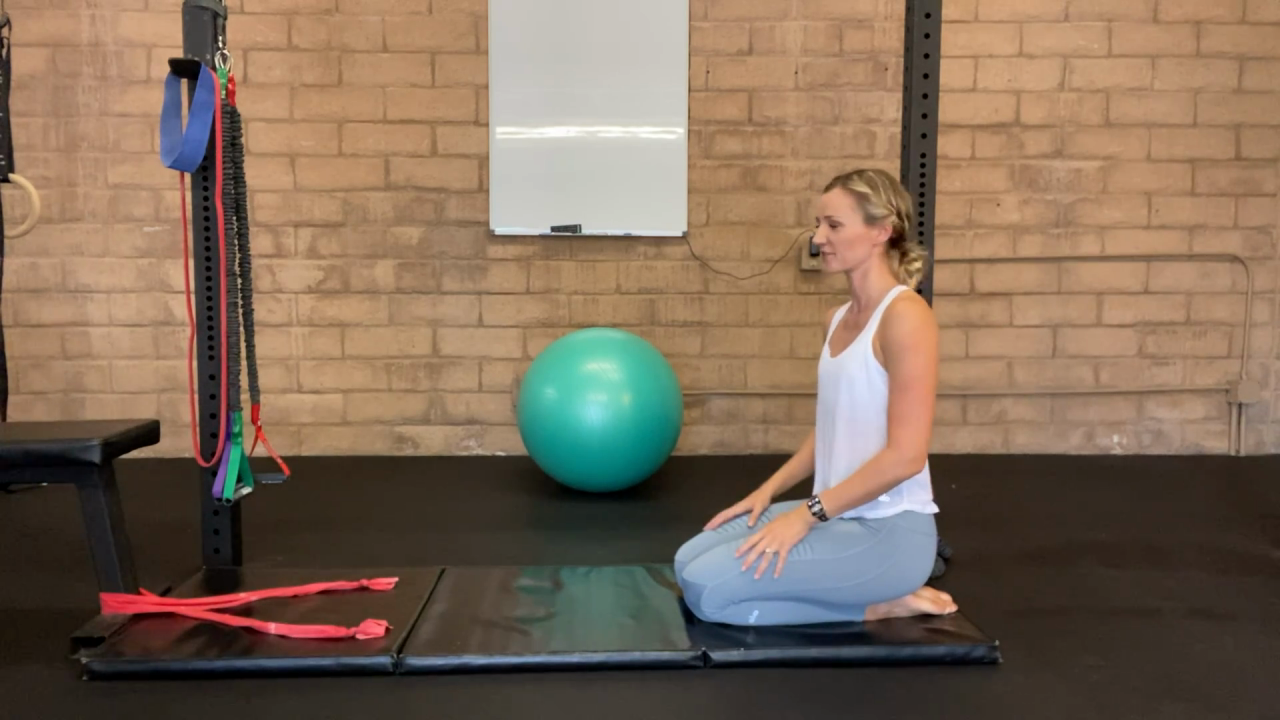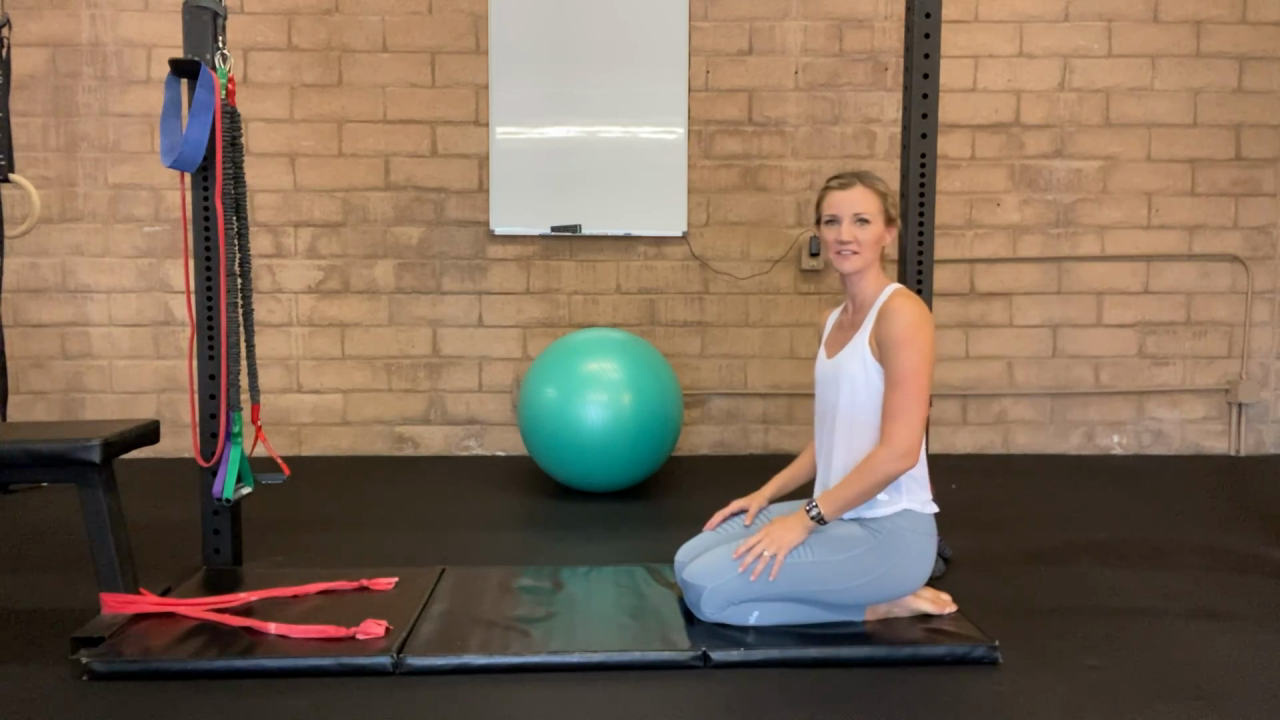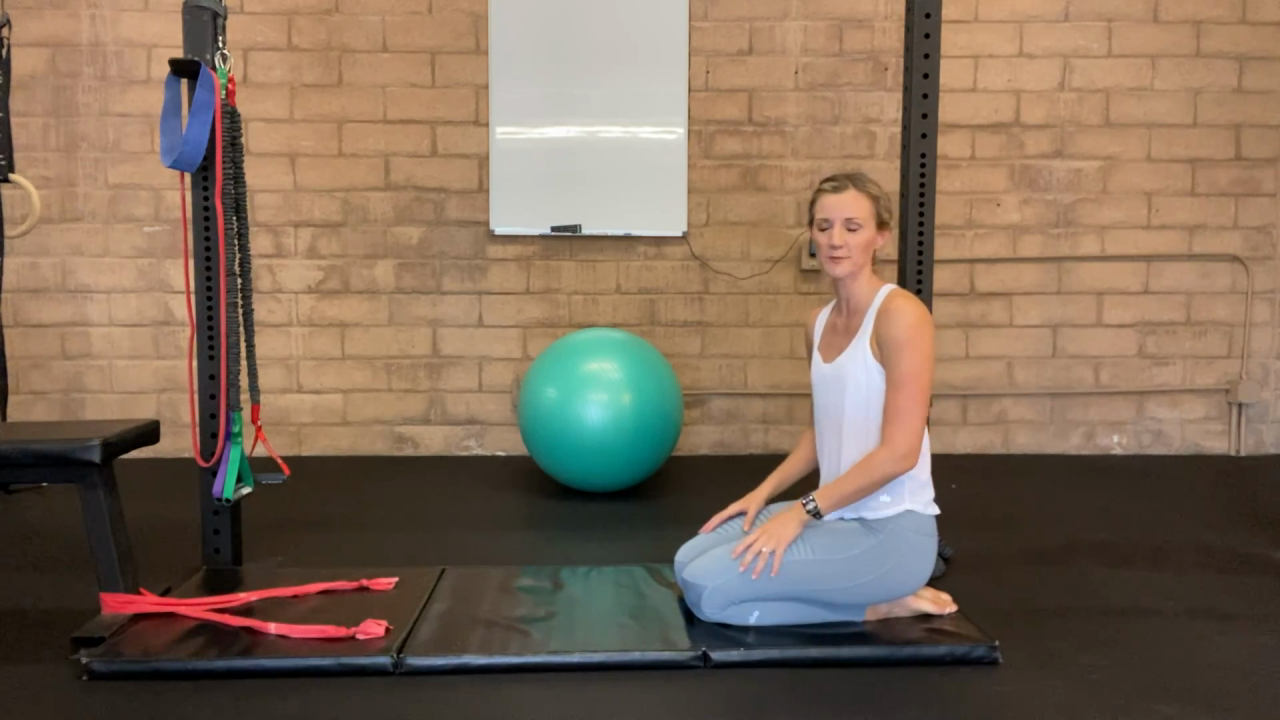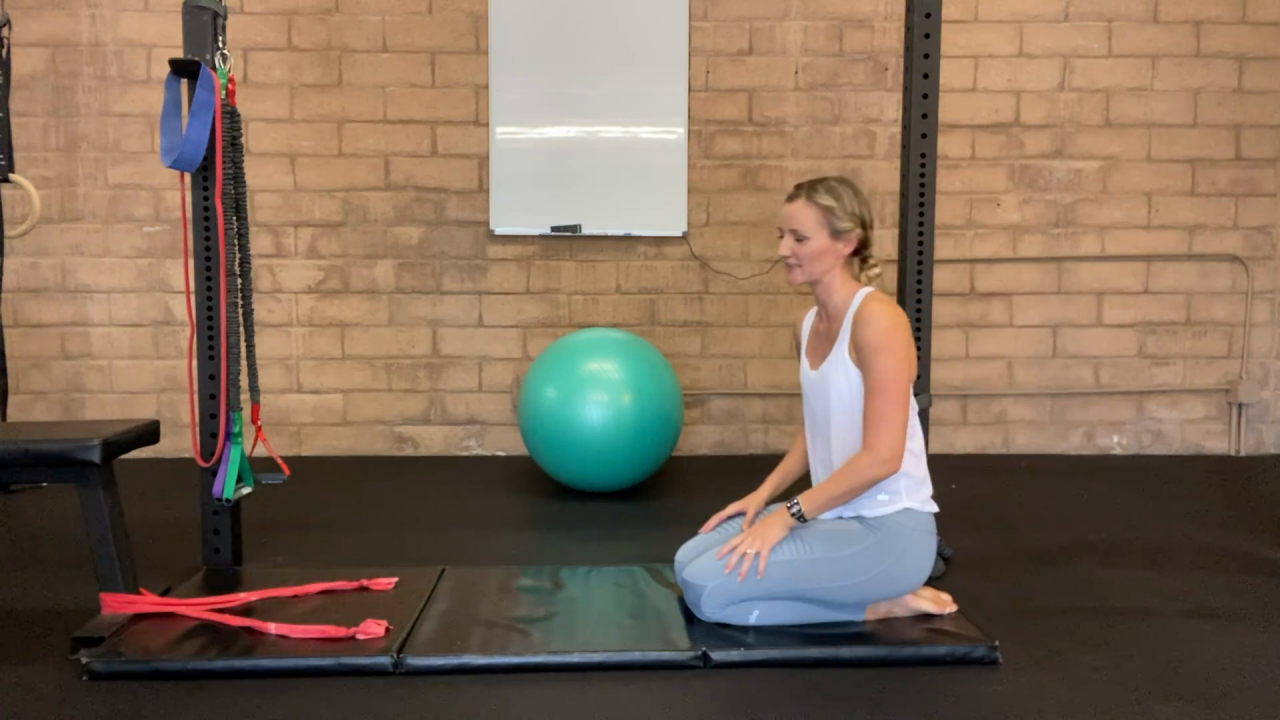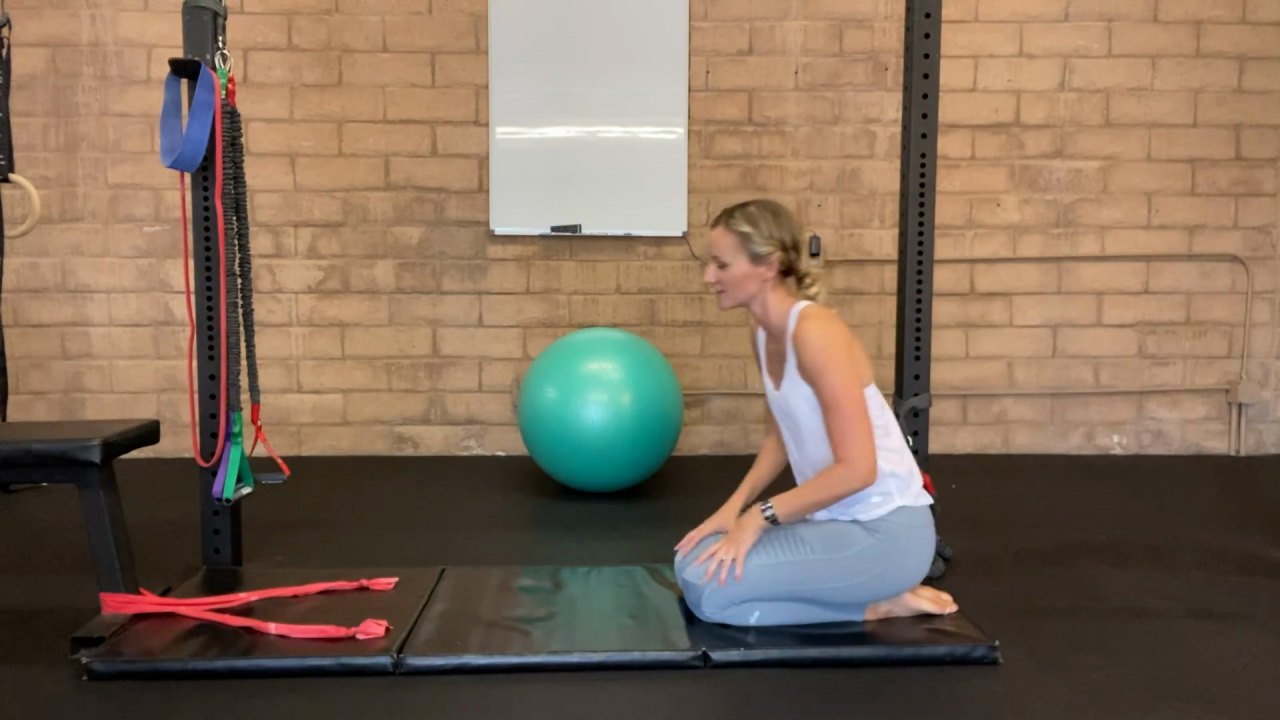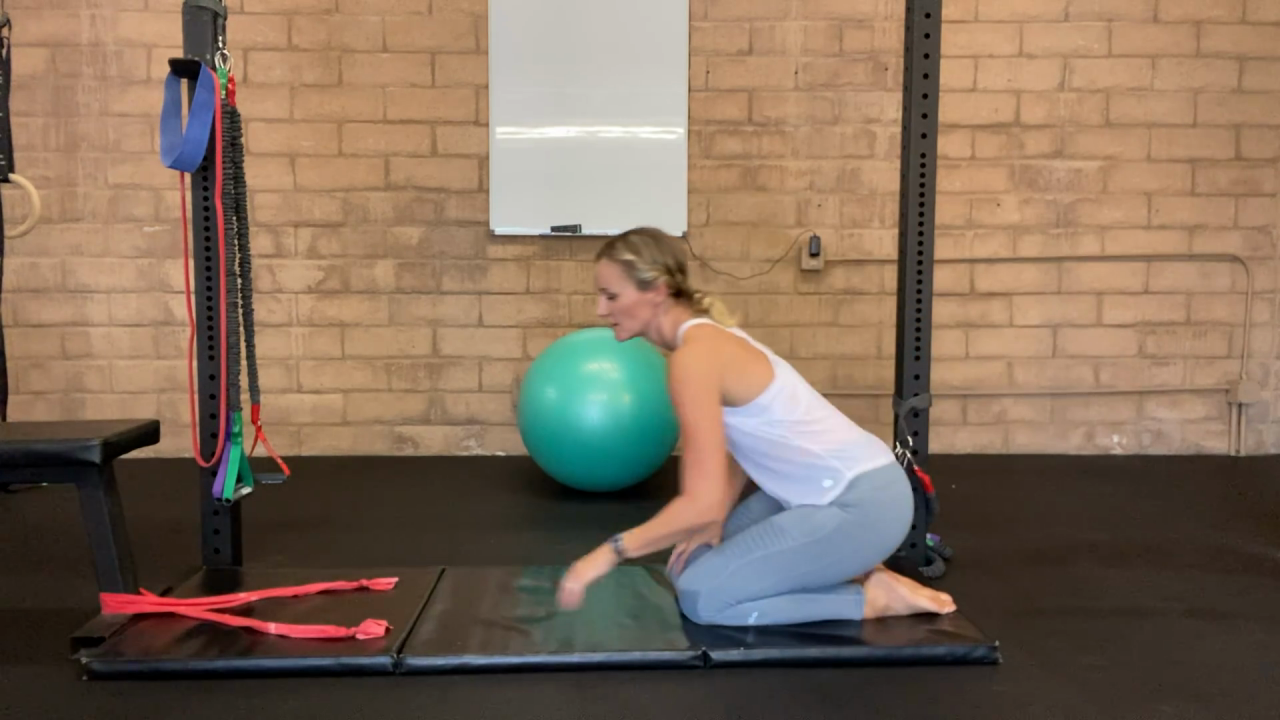
dt=0.3s
person 1, frame 1
left shoulder: (905, 316)
right shoulder: (839, 318)
left elbow: (907, 455)
left wrist: (807, 514)
right wrist: (769, 489)
left hip: (888, 533)
right hip: (839, 515)
left knee: (708, 589)
right knee: (690, 564)
left ankle: (878, 603)
right ankle: (870, 592)
person 1, frame 2
left shoulder: (901, 312)
right shoulder: (832, 321)
left elbow: (900, 451)
left wrist: (806, 518)
right wrist: (768, 492)
left hip: (889, 532)
right hip: (839, 516)
left knee: (708, 590)
right knee: (689, 564)
left ankle: (879, 604)
right ankle: (871, 592)
person 1, frame 3
left shoulder: (900, 314)
right shoulder: (818, 322)
left elbow: (900, 451)
left wrist: (802, 511)
right wrist: (764, 492)
left hip: (891, 533)
right hip: (839, 515)
left knee: (708, 589)
right knee: (689, 564)
left ankle: (880, 602)
right ankle: (869, 589)
person 1, frame 4
left shoulder: (876, 318)
right shoulder: (810, 323)
left elbow: (882, 457)
left wrist: (786, 515)
right wrist: (763, 494)
left hip: (889, 531)
right hip: (838, 516)
left knee: (707, 590)
right knee: (690, 564)
left ankle: (878, 602)
right ankle: (869, 588)
person 1, frame 5
left shoulder: (815, 333)
right shoulder: (765, 333)
left elbow: (856, 469)
left wrist: (760, 516)
right wrist: (734, 506)
left hip: (886, 532)
right hip: (836, 519)
left knee: (709, 590)
right knee: (691, 565)
left ankle: (878, 602)
right ankle: (868, 586)
person 1, frame 6
left shoulder: (693, 358)
right shoulder: (704, 336)
left elbow: (702, 504)
left wrist: (611, 552)
right wrist: (709, 525)
left hip: (863, 504)
right hip: (827, 491)
left knee: (705, 597)
right knee: (691, 569)
left ankle: (872, 597)
right ankle: (859, 570)
